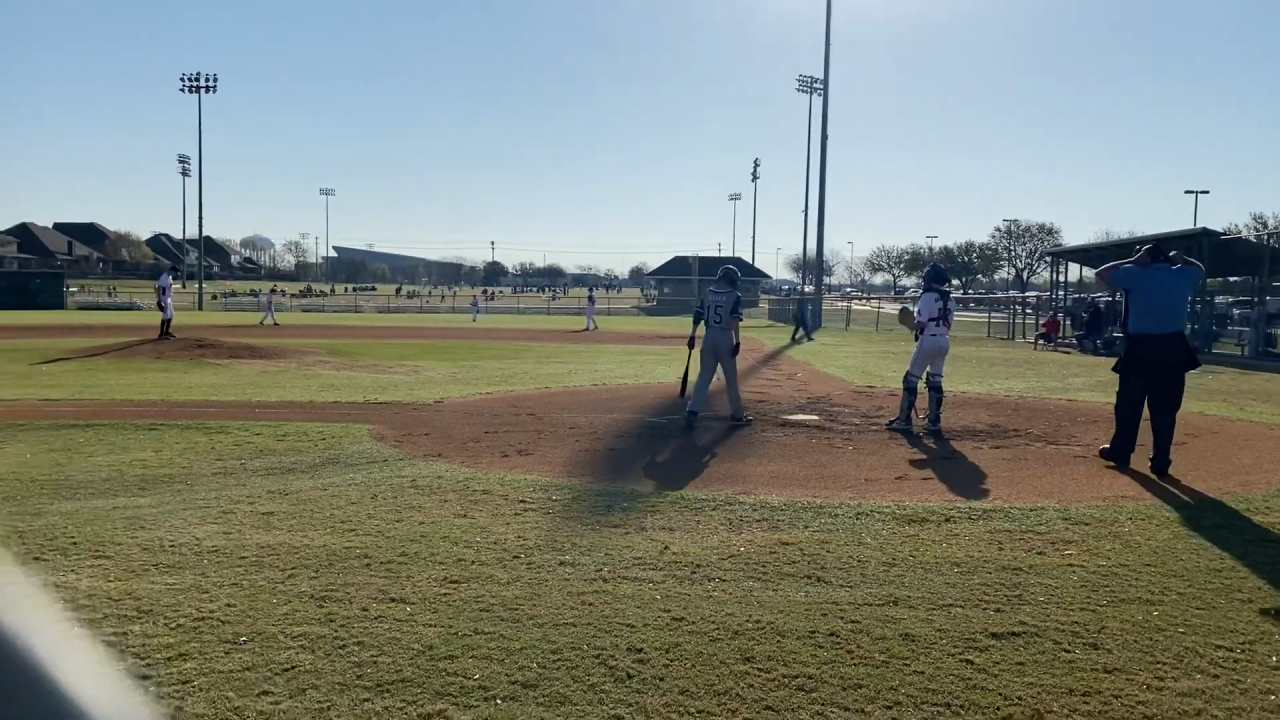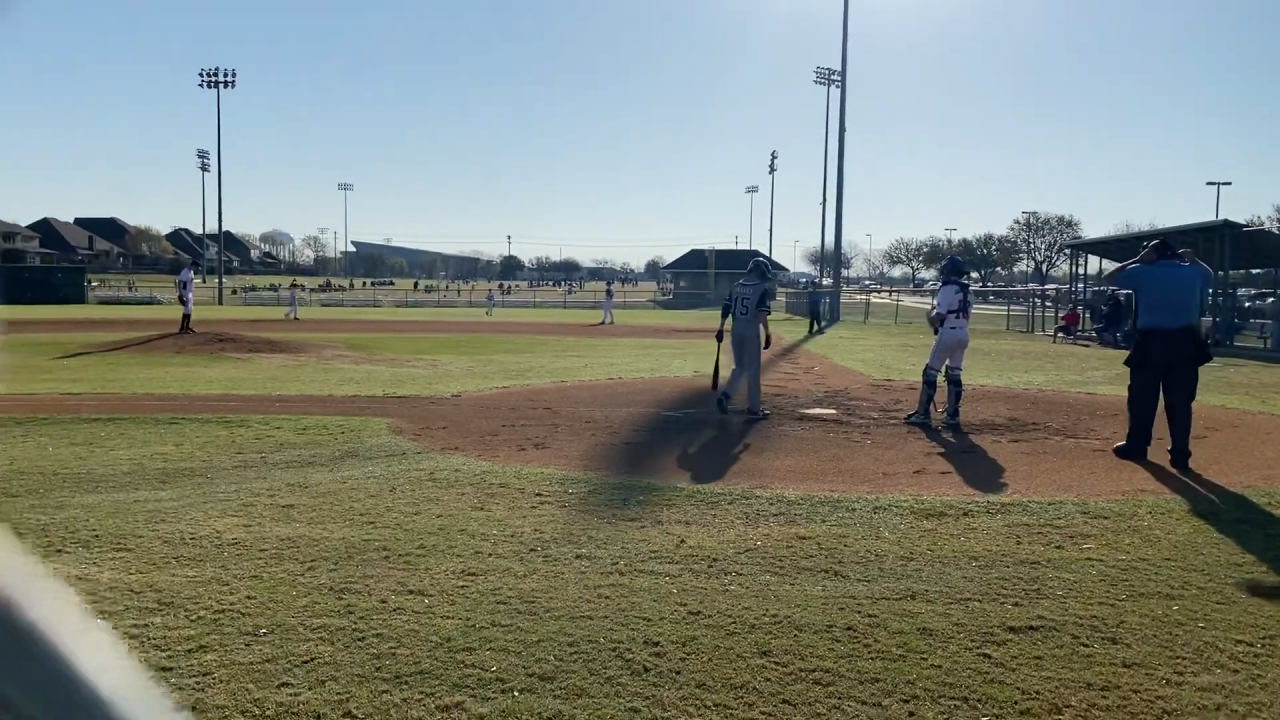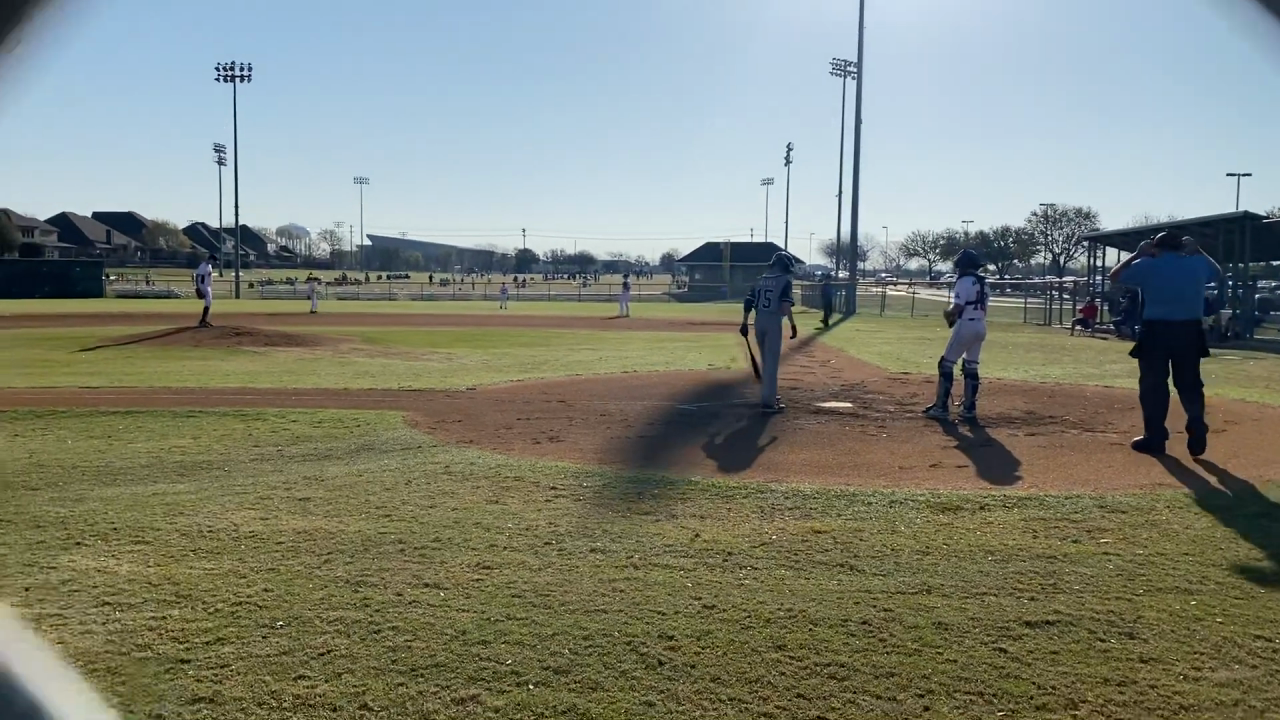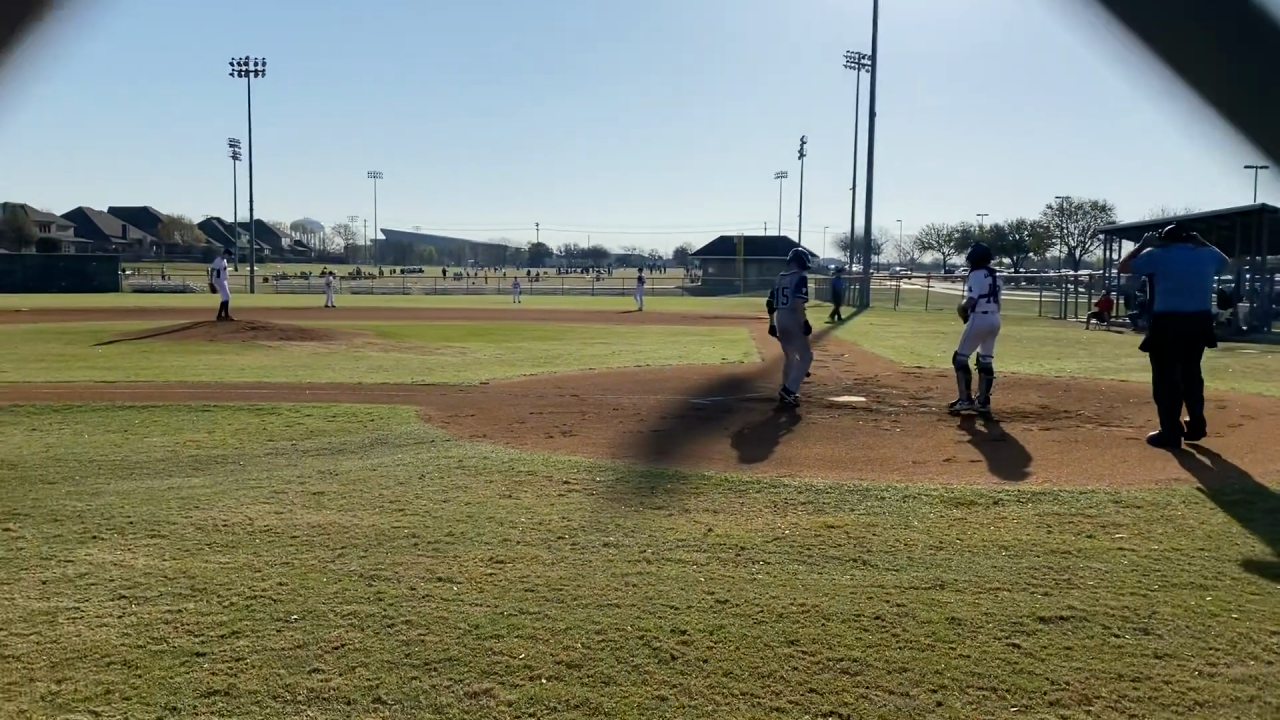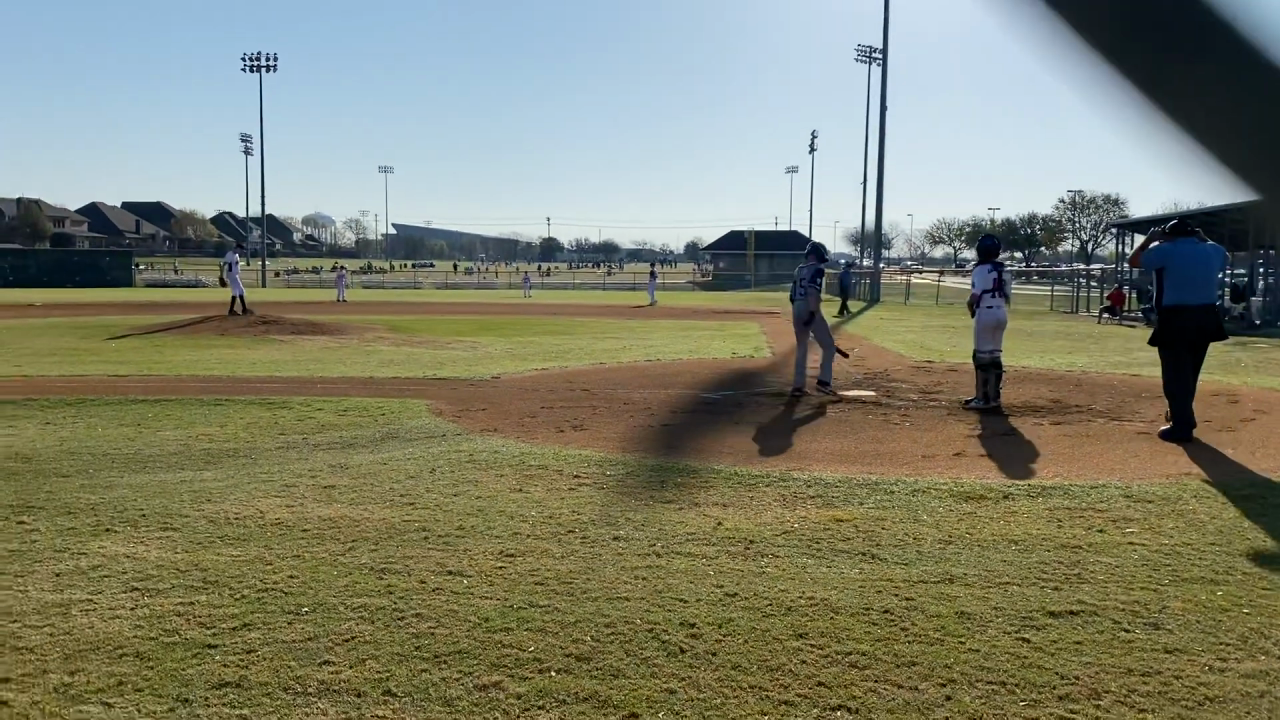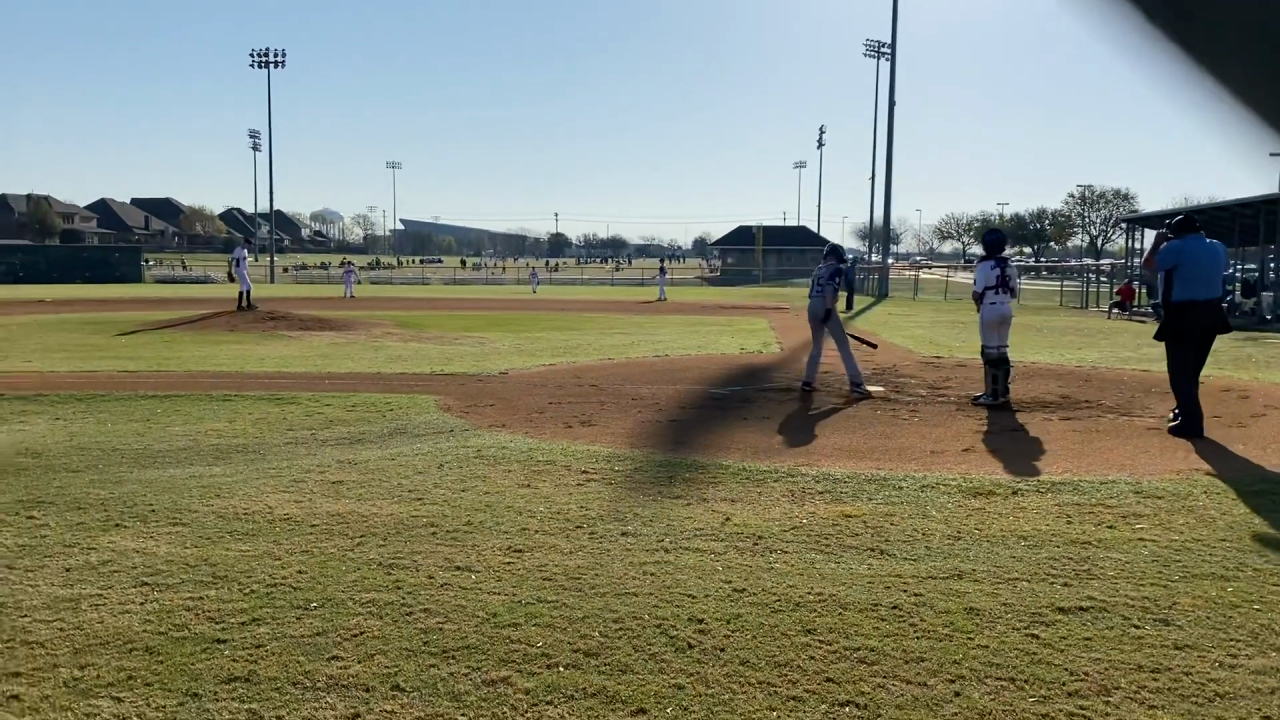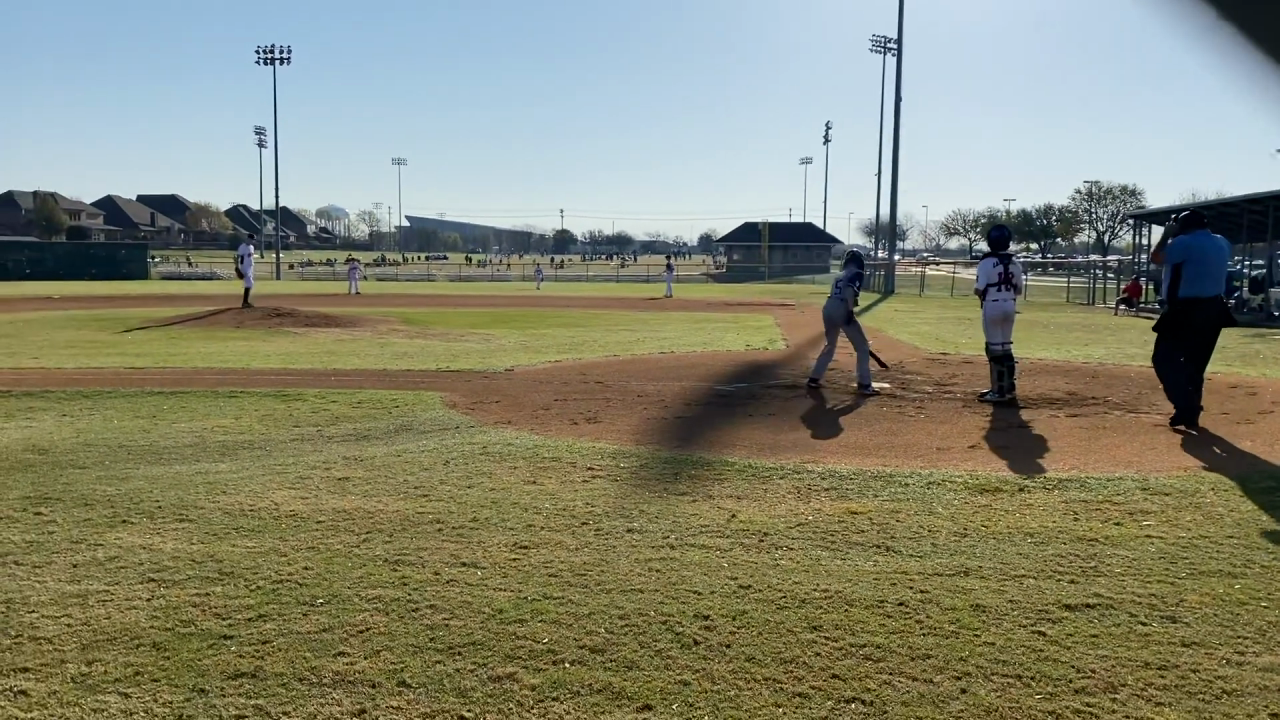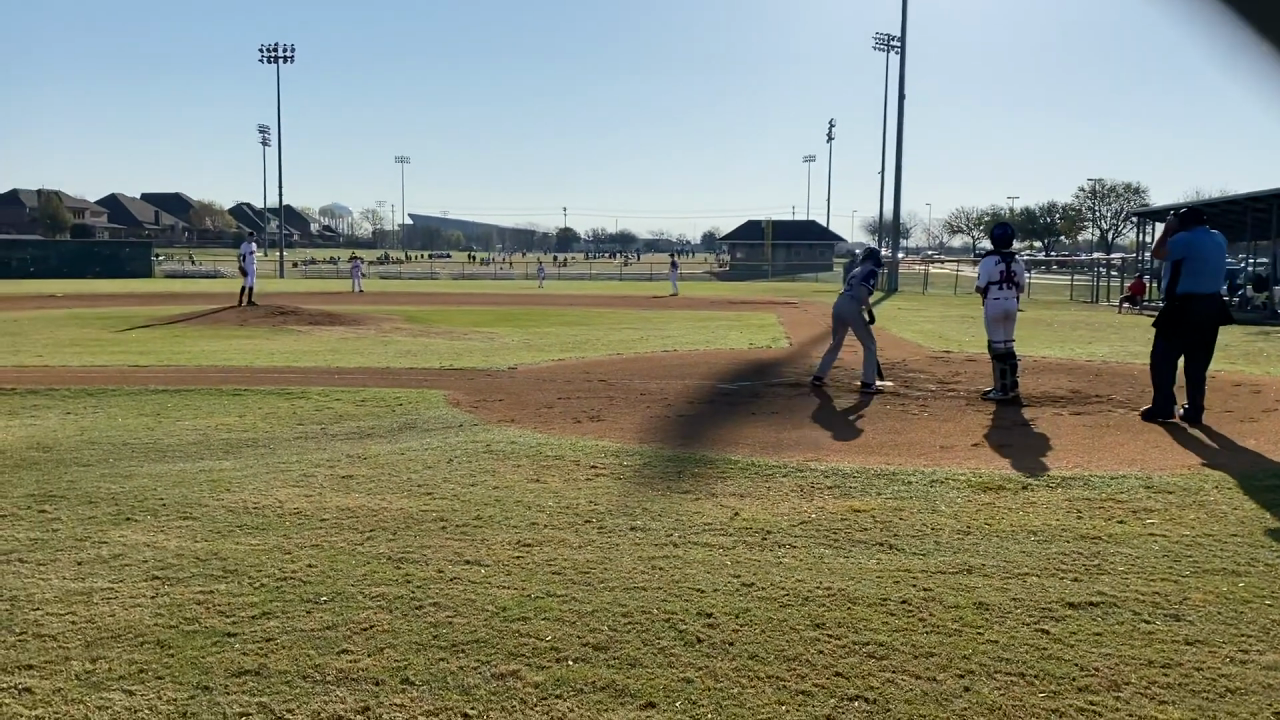
dt=0.2s
person 1, frame 1
left shoulder: (1136, 274)
right shoulder: (1183, 275)
left elbow: (1101, 274)
right elbow: (1200, 270)
left wrist: (1132, 261)
right wrist: (1182, 260)
left hip: (1141, 349)
right hip: (1174, 349)
left knee: (1129, 404)
right knee: (1166, 408)
left ankle: (1121, 452)
right ankle: (1160, 462)
person 1, frame 2
left shoulder: (1143, 272)
right shoulder: (1193, 272)
left elbow: (1109, 278)
right elbow: (1209, 278)
left wrist: (1137, 260)
right wrist: (1192, 259)
left hip: (1151, 342)
right hip: (1185, 342)
left knee: (1142, 396)
right knee: (1181, 401)
left ankle: (1136, 445)
right ankle: (1180, 454)
person 1, frame 3
left shoulder: (1148, 265)
right shoulder: (1198, 264)
left elbow: (1115, 277)
right elbow: (1216, 273)
left wrist: (1138, 255)
right wrist: (1197, 251)
left hip: (1156, 333)
right hip: (1189, 333)
left knee: (1153, 387)
right knee: (1190, 386)
left ankle: (1155, 438)
right ankle: (1197, 435)
person 1, frame 4
left shoulder: (1158, 256)
right shoulder: (1207, 256)
left elbow: (1124, 267)
right elbow: (1224, 263)
left wrist: (1144, 245)
right wrist: (1202, 243)
left hip: (1167, 325)
right hip: (1199, 324)
left knee: (1166, 380)
right knee: (1192, 377)
left ankle: (1170, 432)
right ankle: (1196, 424)
person 1, frame 5
left shoulder: (1166, 250)
right shoulder: (1212, 251)
left elbow: (1134, 261)
right elbow: (1225, 260)
left wrist: (1150, 240)
right wrist: (1204, 239)
left hip: (1175, 319)
right hip: (1206, 318)
left knee: (1175, 374)
right knee: (1189, 372)
left ankle: (1181, 426)
right ankle: (1184, 420)
person 1, frame 6
left shoulder: (1177, 247)
right shoulder: (1217, 248)
left elbow: (1149, 265)
right elbow: (1225, 266)
left wrist: (1158, 242)
left hip: (1182, 315)
right hip: (1211, 314)
left knee: (1180, 370)
right knee: (1192, 369)
left ankle: (1190, 421)
right ankle: (1186, 416)
person 1, frame 7
left shoulder: (1185, 242)
right shoulder: (1222, 243)
left elbow: (1156, 258)
left wrist: (1167, 235)
left hip: (1185, 311)
right hip: (1213, 310)
left knee: (1164, 358)
right knee: (1196, 364)
left ankle: (1186, 406)
right ankle: (1191, 412)
person 1, frame 8
left shoulder: (1186, 239)
right shoulder: (1218, 239)
left elbow: (1158, 253)
left wrist: (1168, 230)
left hip: (1184, 307)
right hip: (1211, 306)
left knee: (1163, 357)
right knee: (1198, 362)
left ankle: (1163, 406)
right ankle: (1193, 410)
person 2, frame 1
left shoulder: (927, 297)
right shoulder: (949, 299)
left elbow: (920, 324)
right elbow: (948, 325)
left hip: (928, 341)
right hip: (943, 342)
left knee: (911, 379)
right knee: (936, 381)
left ankle: (904, 420)
right ankle: (934, 421)
person 2, frame 2
left shoulder: (947, 289)
right shoulder: (967, 291)
left elbow: (939, 315)
right elbow: (966, 316)
left wrist: (931, 317)
left hip: (948, 334)
right hip: (963, 334)
left knee: (930, 373)
right knee: (955, 373)
left ankle: (923, 414)
right ankle: (952, 415)
person 2, frame 3
left shoulder: (964, 281)
right shoulder: (983, 284)
left elbow: (958, 307)
right elbow: (983, 310)
left wrist: (948, 313)
left hip: (966, 326)
right hip: (980, 326)
left knee: (946, 363)
right knee: (971, 366)
left ankle: (941, 406)
right ankle: (969, 408)
person 2, frame 4
left shoulder: (976, 274)
right shoulder: (995, 277)
left elbow: (971, 301)
right elbow: (997, 304)
left wrist: (961, 308)
left hip: (979, 319)
right hip: (995, 320)
left knee: (961, 357)
right knee: (986, 360)
left ankle: (966, 399)
right ankle: (984, 403)
person 2, frame 5
left shoulder: (980, 269)
right shoulder: (1003, 271)
left elbow: (974, 297)
right elbow: (1007, 299)
left wrist: (970, 304)
left hip: (985, 314)
right hip: (1001, 314)
left knee: (981, 356)
right knee: (995, 355)
left ankle: (983, 398)
right ankle: (994, 397)
person 2, frame 6
left shoulder: (983, 265)
right shoulder: (1010, 267)
left elbow: (976, 294)
right elbow: (1014, 293)
left wrist: (977, 299)
left hip: (989, 310)
right hip: (1006, 309)
left knee: (990, 352)
right knee: (1002, 350)
left ankle: (992, 394)
right ankle: (1003, 392)
person 2, frame 7
left shoulder: (986, 262)
right shoulder: (1014, 264)
left elbow: (978, 291)
right elbow: (1018, 290)
left wrist: (987, 292)
left hip: (992, 307)
right hip: (1009, 306)
left knee: (995, 349)
right knee: (1006, 347)
left ankle: (998, 391)
right ankle: (1009, 389)
person 2, frame 8
left shoulder: (988, 260)
right shoulder: (1017, 262)
left elbow: (979, 288)
right elbow: (1020, 288)
left wrist: (987, 289)
left hip: (994, 305)
right hip: (1011, 304)
left knee: (997, 346)
right knee: (1008, 345)
left ankle: (1001, 389)
right ankle: (1012, 386)
person 3, frame 1
left shoulder: (708, 294)
right shoulder: (734, 296)
left elbow: (698, 316)
right elbow: (735, 320)
left wrist: (692, 336)
right wrist: (738, 342)
left hip: (709, 337)
right hip: (725, 338)
left knee: (704, 376)
right knee: (731, 377)
left ankle: (693, 411)
right ankle: (737, 415)
person 3, frame 2
left shoulder: (737, 286)
right shoulder: (762, 288)
left elbow: (726, 308)
right elbow: (762, 314)
left wrist: (721, 329)
right wrist: (767, 335)
left hip: (736, 328)
right hip: (751, 329)
left knee: (740, 367)
right knee: (753, 370)
left ankle: (725, 395)
right ankle: (753, 409)
person 3, frame 3
left shoulder: (761, 280)
right shoulder: (785, 281)
left elbow: (748, 302)
right elbow: (785, 305)
left wrist: (745, 323)
right wrist: (793, 324)
left hip: (759, 321)
right hip: (773, 321)
left knee: (766, 361)
right knee: (771, 363)
left ankle: (769, 397)
right ankle: (768, 402)
person 3, frame 4
left shoulder: (780, 278)
right shoulder: (800, 277)
left elbow: (770, 303)
right elbow: (798, 301)
left wrist: (772, 323)
right wrist: (805, 321)
left hip: (780, 319)
right hip: (794, 318)
left knee: (789, 357)
right knee: (805, 357)
left ankle: (787, 393)
right ankle: (788, 389)
person 3, frame 5
left shoulder: (798, 270)
right shoulder: (817, 269)
right elbow: (812, 290)
right wrist: (812, 312)
left hip: (796, 310)
right hip: (810, 310)
left knee: (801, 349)
right knee: (829, 346)
left ankle: (798, 387)
right ankle: (823, 381)
person 3, frame 6
left shoulder: (818, 270)
right shoulder: (837, 269)
right elbow: (830, 288)
right wrist: (829, 309)
left hip: (812, 306)
right hip: (824, 308)
left knee: (817, 346)
right knee: (843, 345)
left ankle: (808, 382)
right ankle: (856, 384)
person 3, frame 7
left shoulder: (841, 275)
right shoulder: (858, 274)
right elbow: (850, 291)
right wrist: (850, 311)
left hip: (827, 308)
right hip: (840, 309)
left knee: (830, 345)
right knee: (862, 346)
left ankle: (814, 378)
right ankle: (864, 385)
person 3, frame 8
left shoulder: (855, 270)
right shoulder: (872, 271)
right elbow: (863, 291)
left wrist: (863, 314)
right wrist: (869, 311)
left hip: (838, 304)
right hip: (852, 307)
left knee: (836, 343)
right knee: (869, 344)
left ankle: (819, 377)
right ankle: (868, 383)
